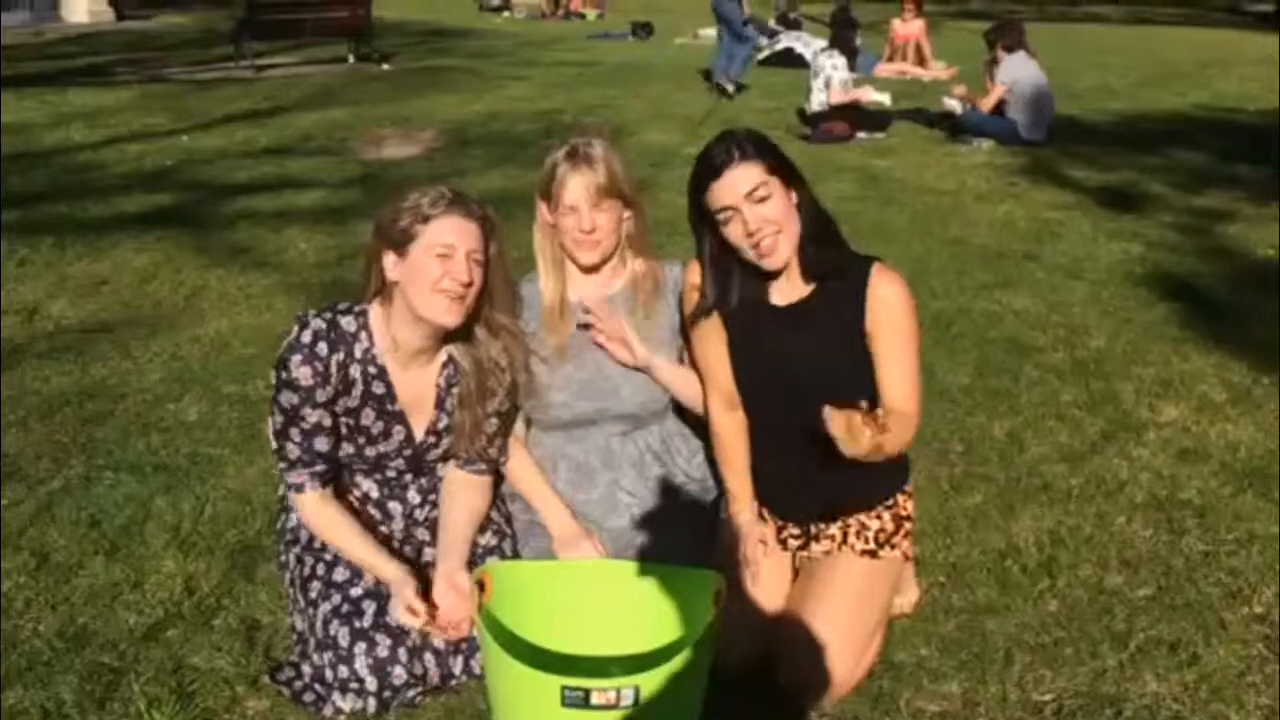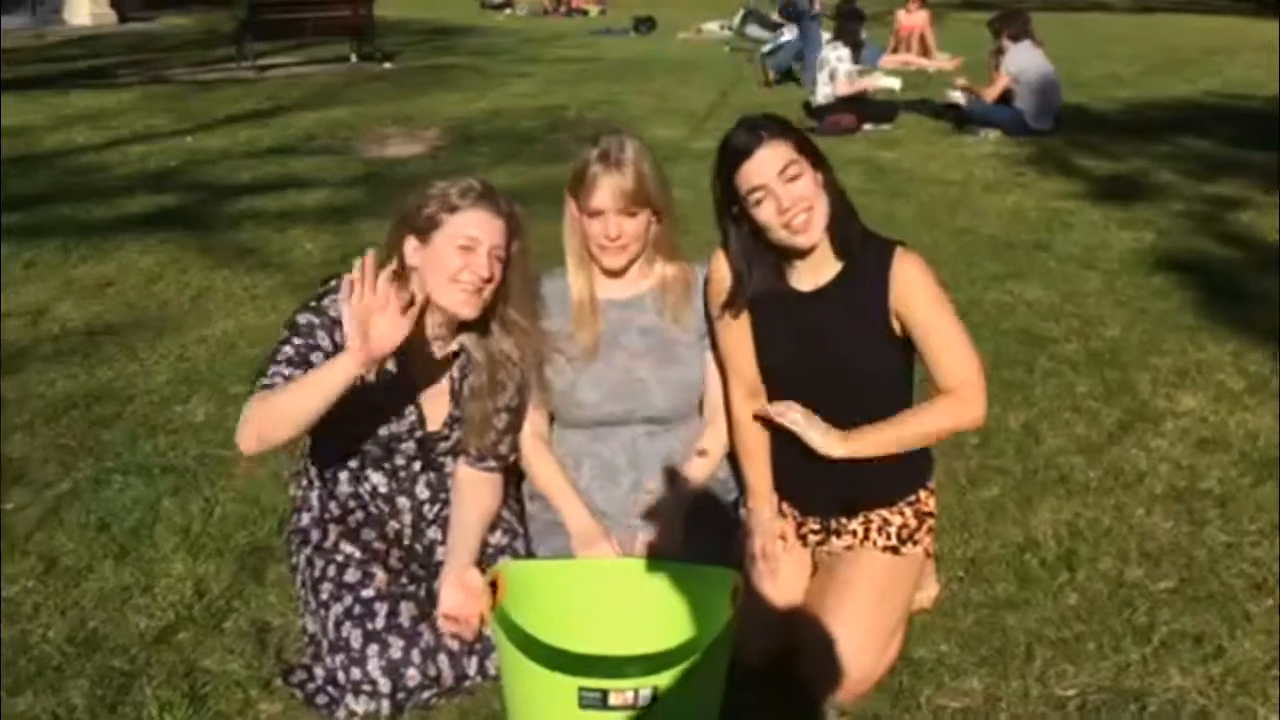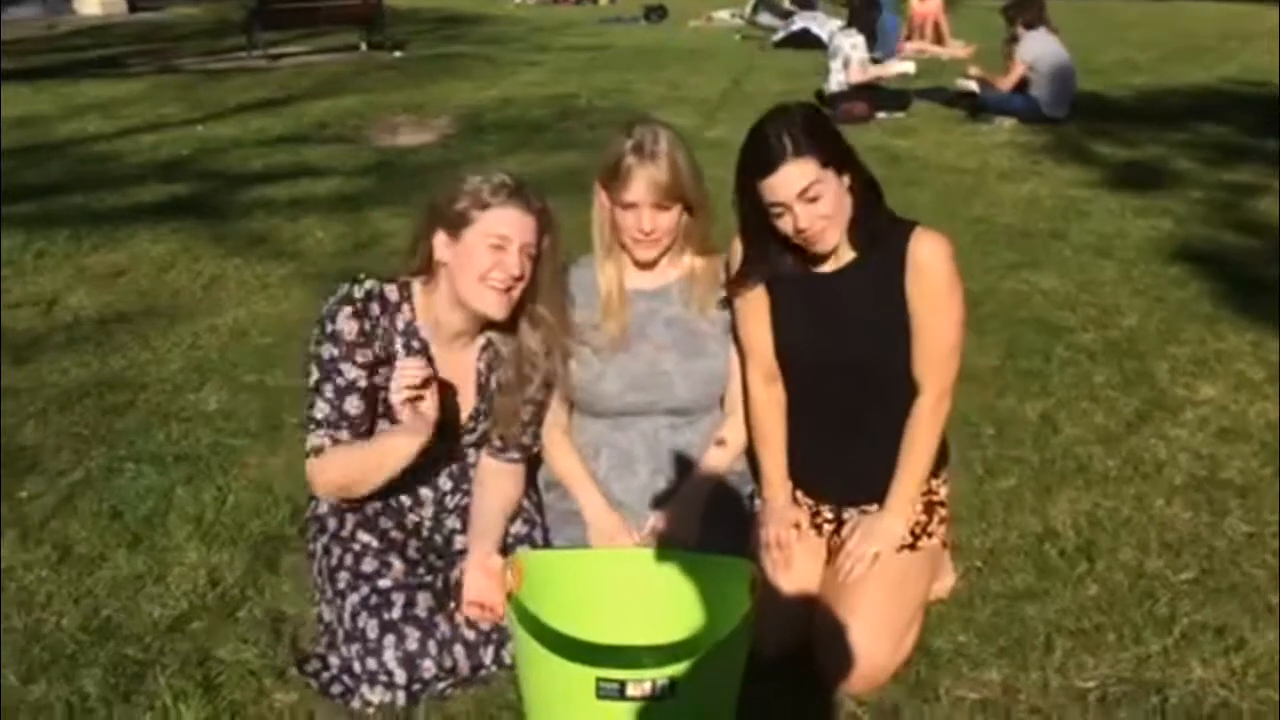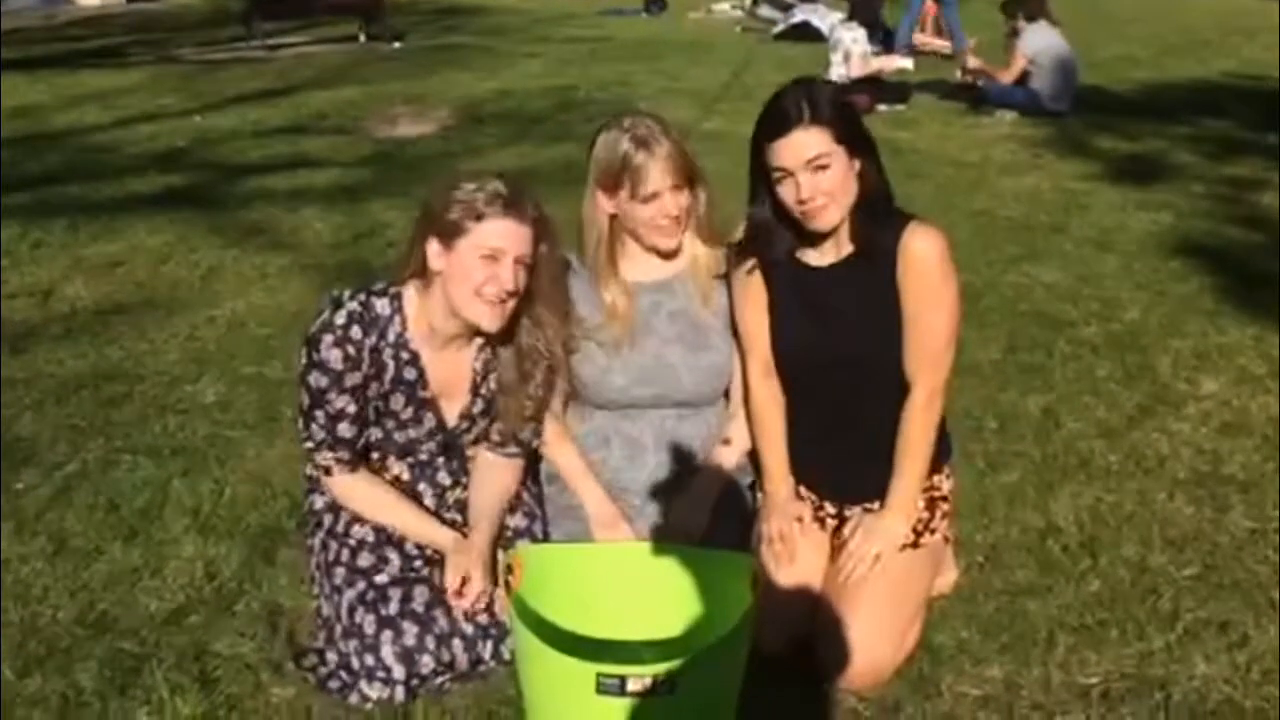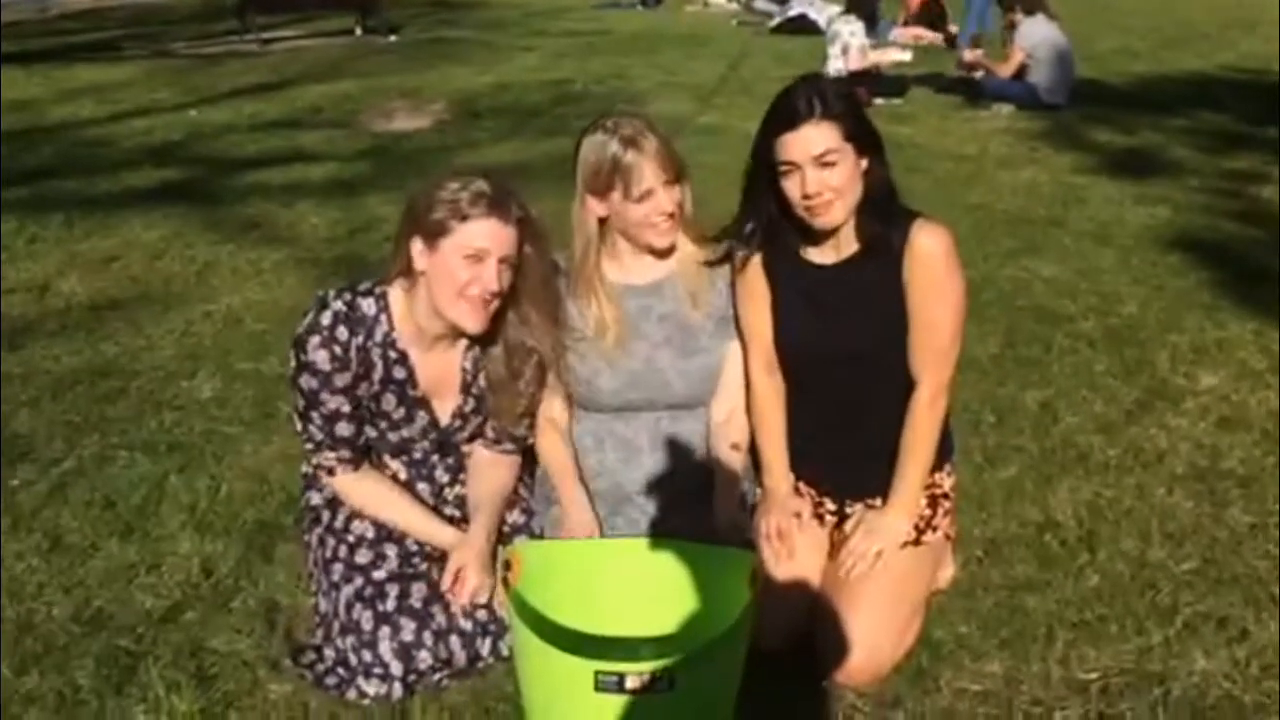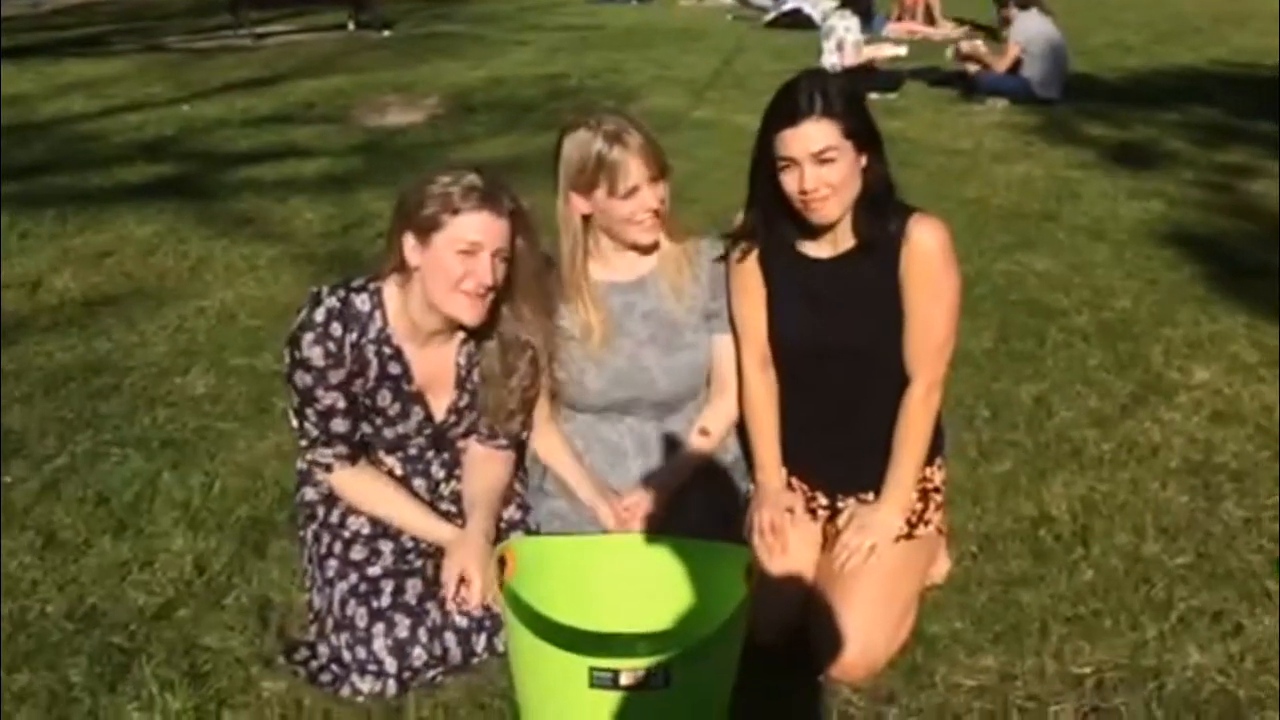
dt=0.4s
person 1, frame 1
left shoulder: (875, 288)
right shoulder: (708, 285)
left elbow: (904, 422)
right elbow: (724, 405)
left wrist: (868, 439)
right wrist: (742, 513)
left hip: (862, 505)
right hip: (769, 504)
right knee: (731, 654)
left ankle: (883, 576)
right ankle: (824, 582)
person 1, frame 2
left shoulder: (897, 272)
right shoulder: (732, 273)
left elbow: (967, 402)
right elbow: (746, 395)
left wrist: (844, 441)
right wrist: (761, 507)
left hip: (883, 500)
right hip: (788, 499)
left knee: (835, 677)
right knee: (750, 650)
left ankle: (906, 575)
right ankle: (844, 582)
person 1, frame 3
left shoulder: (920, 253)
right shoulder: (754, 255)
left elbow: (933, 392)
right elbow: (764, 380)
left wrist: (892, 516)
right wrist: (775, 494)
left hip: (898, 488)
right hip: (803, 487)
left knee: (852, 669)
right knee: (765, 641)
left ankle: (919, 565)
right ankle: (849, 570)
person 1, frame 4
left shoulder: (914, 248)
right shoulder: (756, 249)
left elbow: (926, 390)
right elbow: (763, 376)
left wrist: (893, 518)
right wrist: (777, 491)
left hip: (901, 482)
right hip: (805, 482)
left knee: (854, 666)
right knee: (769, 638)
left ankle: (922, 560)
person 1, frame 5
left shoulder: (921, 246)
right shoulder: (759, 246)
left elbow: (930, 387)
right elbow: (764, 371)
left wrist: (897, 515)
right wrist: (776, 487)
left hip: (899, 479)
right hip: (805, 476)
left knee: (853, 662)
right knee: (769, 633)
left ankle: (922, 555)
person 1, frame 6
left shoulder: (917, 240)
right shoulder: (758, 239)
left elbow: (924, 383)
right elbow: (758, 365)
left wrist: (888, 509)
right wrist: (769, 482)
left hip: (891, 474)
right hip: (798, 471)
left knee: (848, 656)
right knee: (762, 629)
left ankle: (915, 551)
person 2, frame 1
left shoulder: (491, 352)
right shoulder: (321, 348)
left elbow: (471, 469)
right elbow: (309, 494)
left wrist: (450, 568)
right wrist: (397, 576)
left hip: (446, 519)
right hip: (347, 527)
right knee: (372, 677)
person 2, frame 2
left shoulder: (504, 346)
right shoulder: (342, 314)
left elbow: (483, 468)
right elbow: (251, 436)
left wrist: (460, 567)
right wrist: (357, 359)
left hip: (459, 517)
right hip: (350, 521)
left ankle: (434, 592)
person 2, frame 3
left shoulder: (529, 341)
right shoulder: (361, 319)
left elbow: (503, 457)
right elbow: (329, 478)
left wrist: (479, 556)
right wrist: (412, 435)
left hip: (471, 504)
right hip: (369, 513)
right knee: (399, 667)
left ankle: (459, 582)
person 2, frame 4
left shoulder: (527, 338)
right shoulder: (350, 330)
left elbow: (502, 451)
right elbow: (340, 473)
left wrist: (479, 542)
right wrist: (450, 544)
left hip: (476, 503)
right hip: (367, 510)
right knee: (398, 659)
left ankle: (450, 582)
person 2, frame 5
left shoulder: (514, 334)
right shoulder: (337, 330)
left elbow: (498, 447)
right elbow: (342, 471)
left wrist: (480, 537)
right wrist: (452, 542)
left hip: (471, 499)
right hip: (364, 506)
right knee: (395, 654)
person 2, frame 6
left shoulder: (507, 328)
right shoulder: (332, 326)
left elbow: (492, 443)
right elbow: (339, 466)
left wrist: (478, 534)
right wrist: (451, 538)
left hip: (467, 498)
right hip: (360, 503)
right knee: (390, 650)
person 3, frame 1
left shoulder: (671, 288)
right shoulder: (521, 306)
right elbow: (508, 438)
left wrist: (649, 359)
right wrist: (562, 525)
left hip: (669, 514)
right hip: (555, 519)
person 3, frame 2
left shoulder: (698, 291)
right shoulder: (546, 303)
left elbow: (721, 418)
right elbow: (529, 434)
left wrist: (673, 507)
right wrist: (581, 524)
left hip: (688, 510)
right hip: (575, 517)
person 3, frame 3
left shoulder: (723, 285)
right shoulder: (571, 290)
left elbow: (742, 413)
right elbow: (549, 422)
left wrist: (689, 500)
right wrist: (596, 509)
left hip: (704, 506)
right hip: (591, 510)
person 3, frame 4
left shoulder: (727, 278)
right shoulder: (571, 286)
left elbow: (747, 407)
right elbow: (546, 416)
left wrist: (700, 496)
right wrist: (599, 506)
left hip: (702, 509)
right hip: (591, 513)
person 3, frame 5
left shoulder: (721, 276)
right shoulder: (562, 289)
left elbow: (732, 408)
right elbow: (550, 416)
left wrist: (727, 505)
right wrist: (574, 504)
left hip: (700, 512)
right hip: (596, 517)
person 3, frame 6
left shoulder: (706, 266)
left elbow: (728, 394)
right elbow: (537, 417)
left wrist: (663, 487)
right wrist: (595, 498)
left hip: (695, 498)
